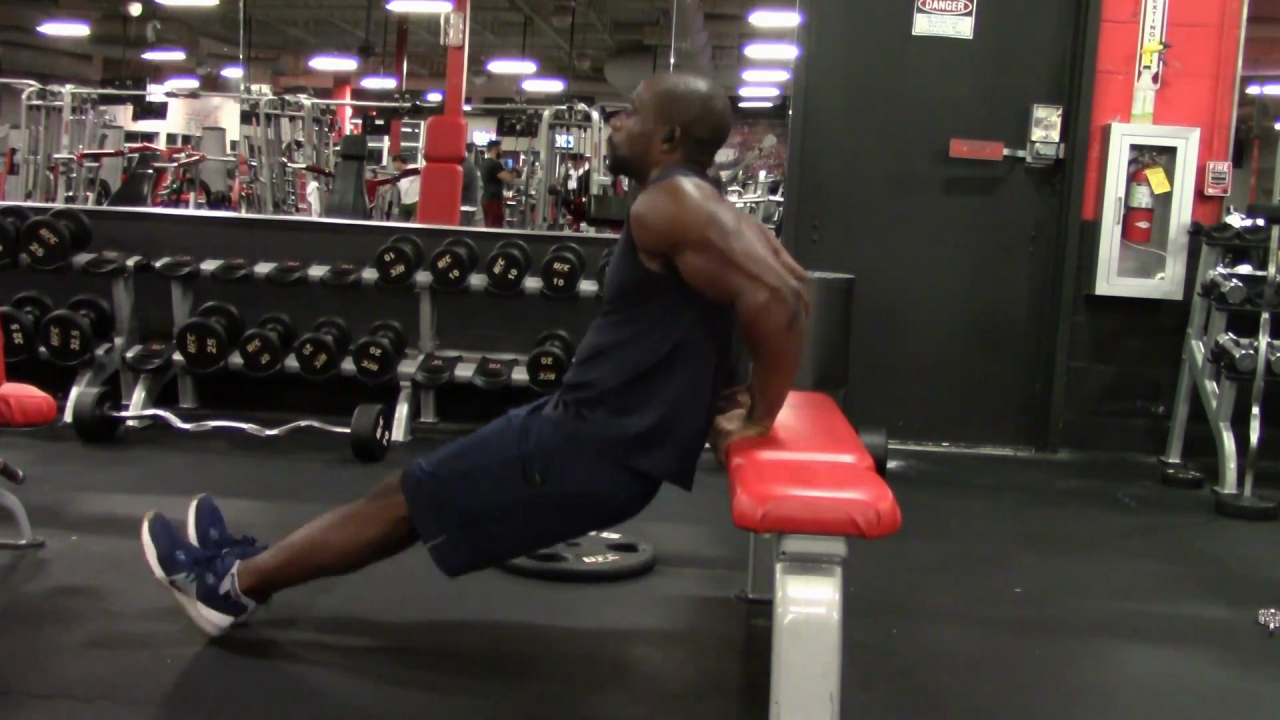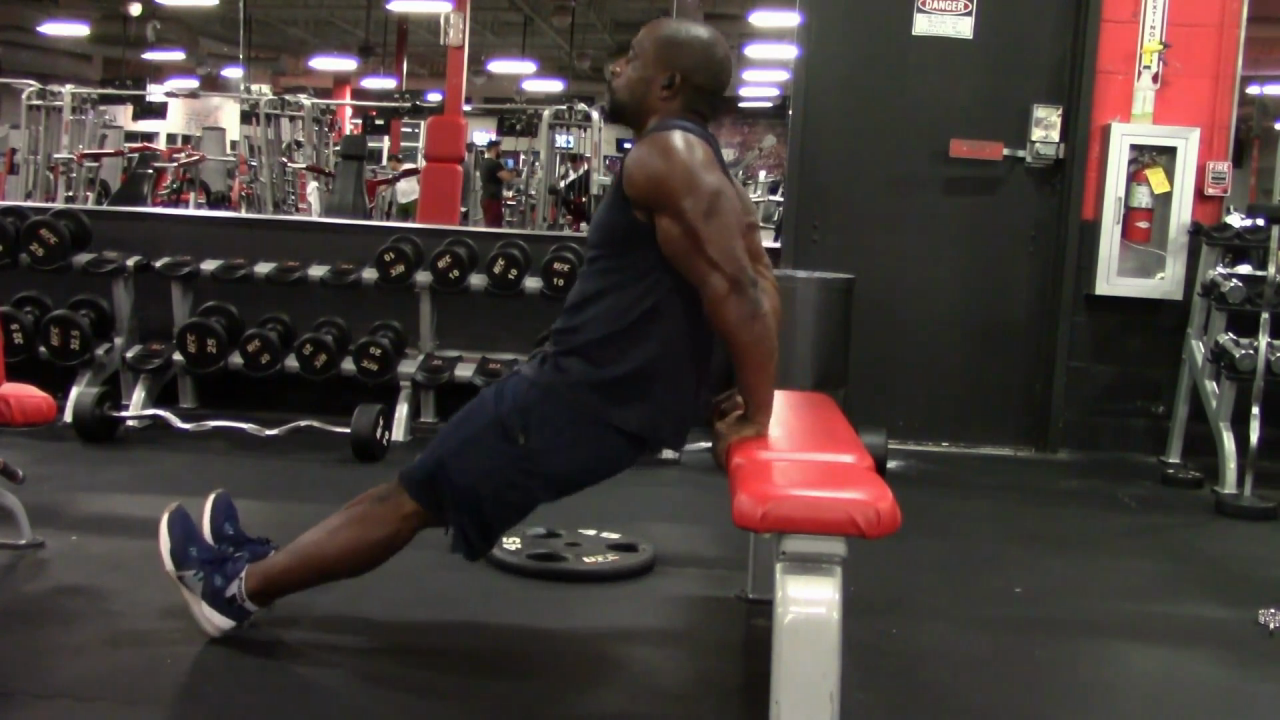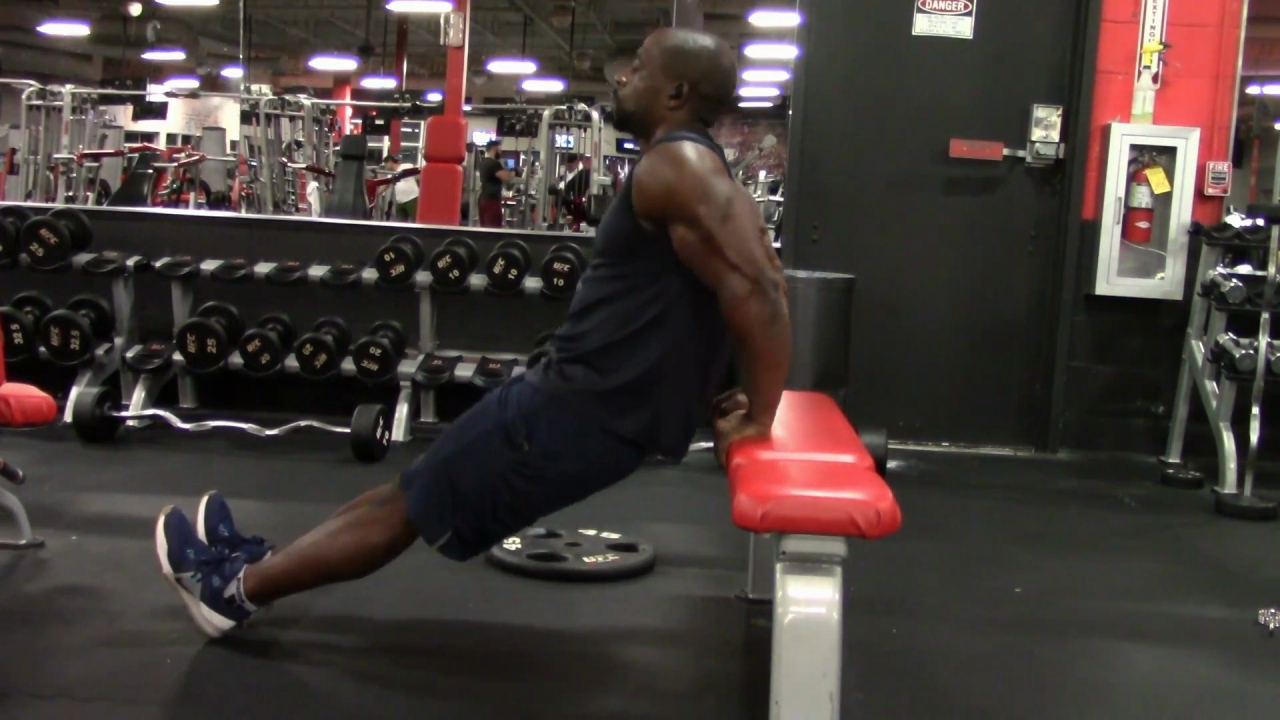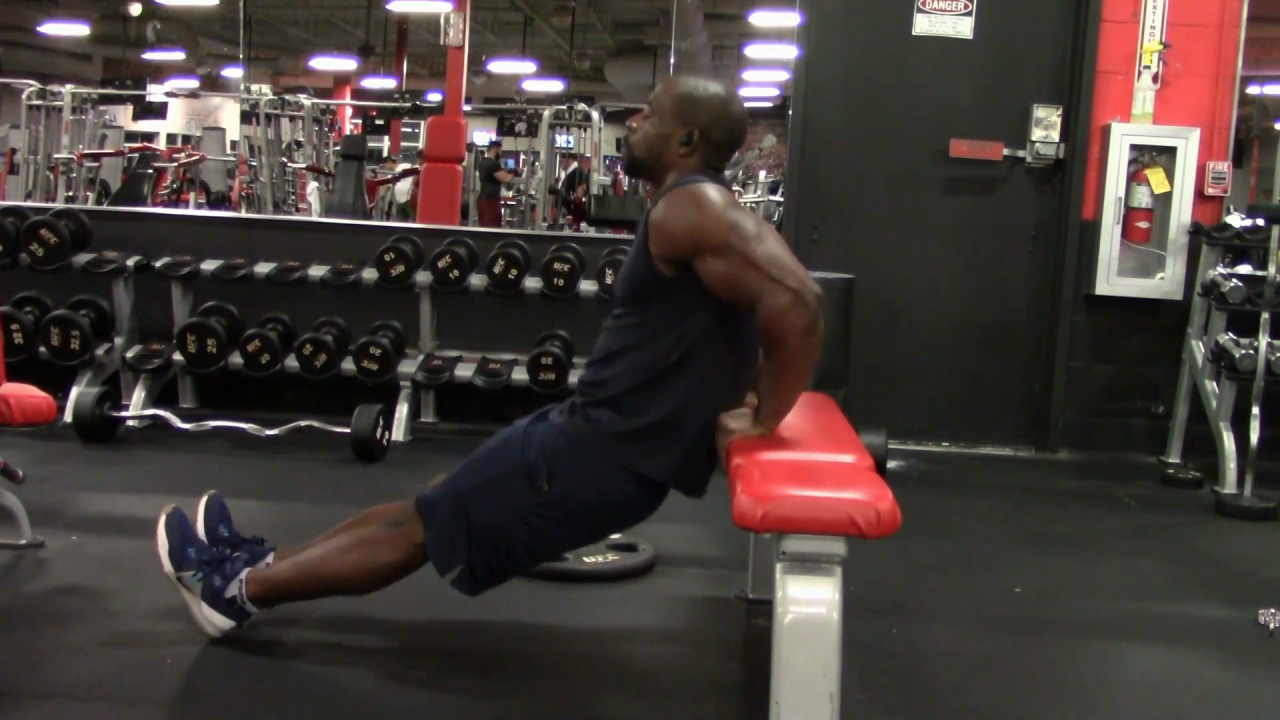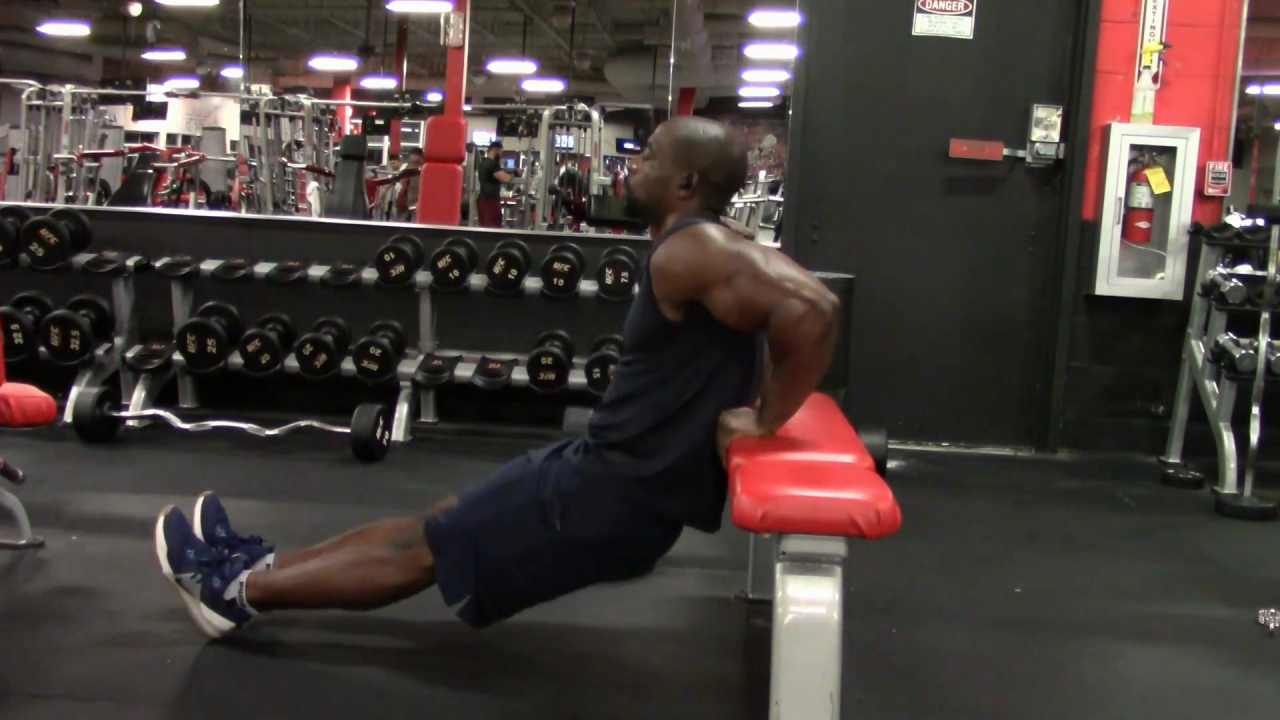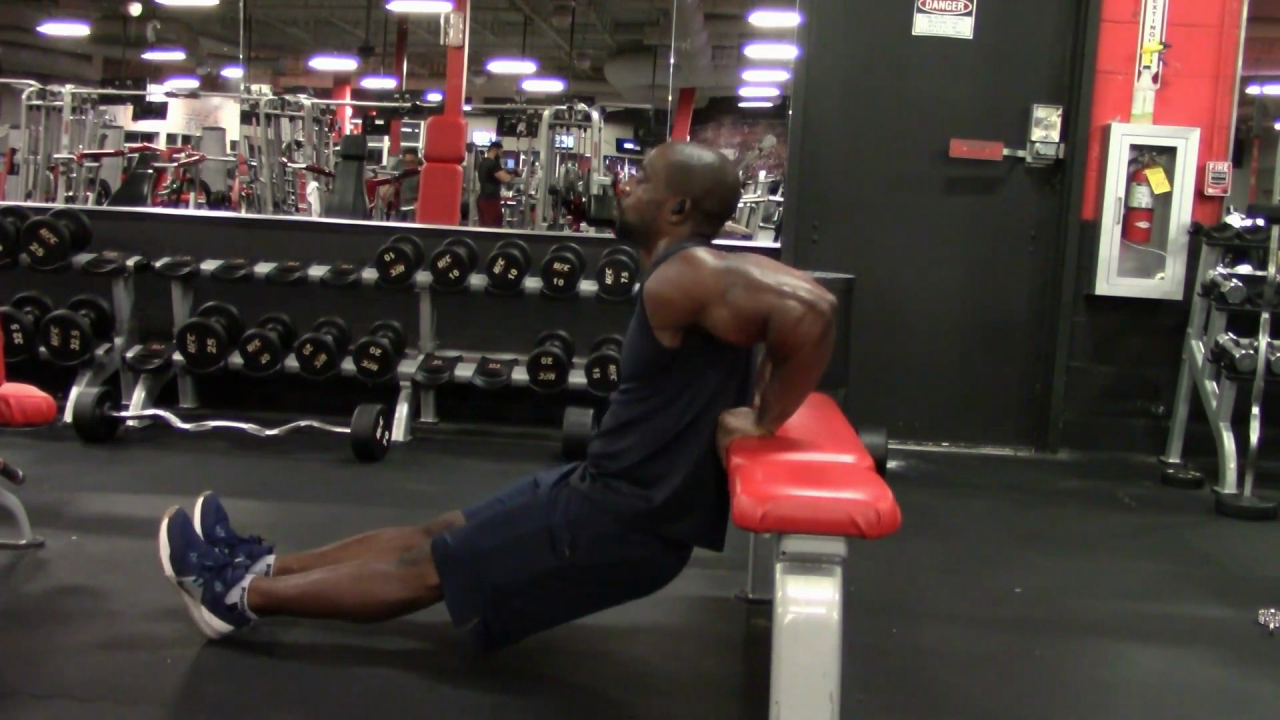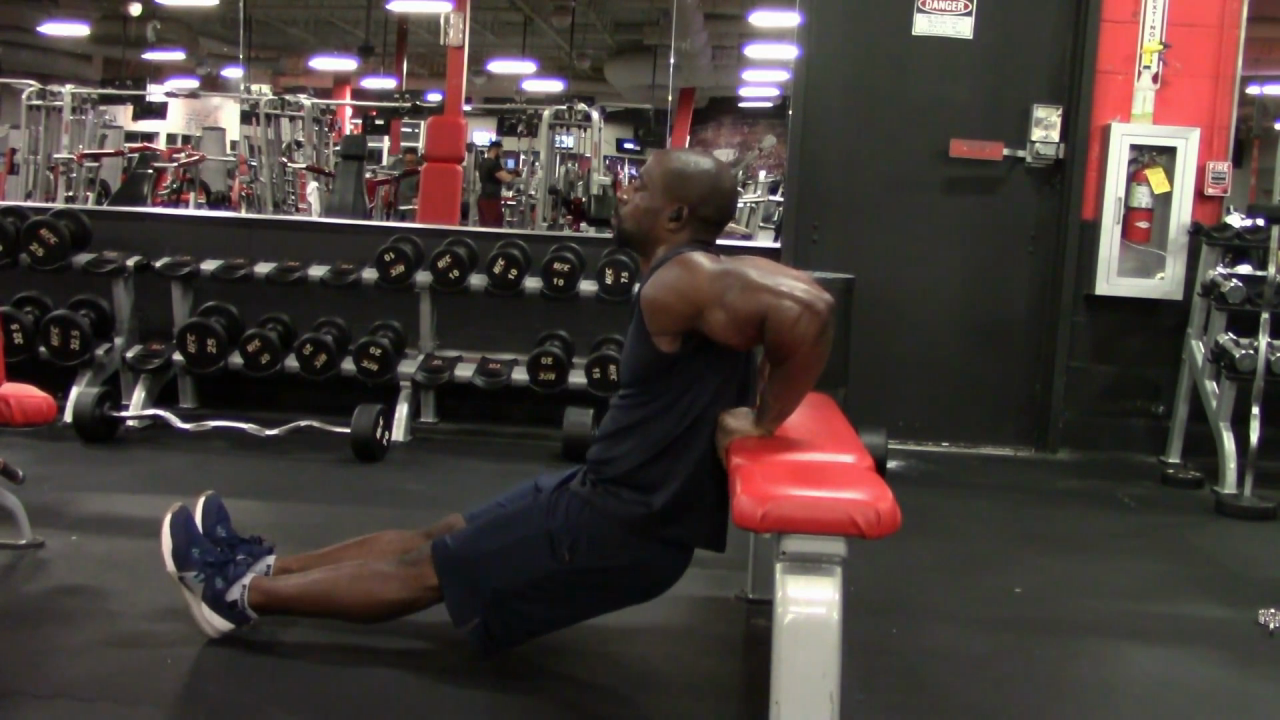
dt=0.3s
person 1, frame 1
left shoulder: (672, 202)
right shoulder: (698, 205)
left elbow: (778, 301)
right elbow: (792, 284)
left wrist: (761, 419)
right wrist: (747, 398)
left hip: (601, 449)
right hip: (598, 425)
left knee: (407, 500)
right knee: (421, 488)
left ankle: (227, 584)
right ankle: (253, 563)
person 1, frame 2
left shoulder: (666, 157)
right shoulder: (693, 164)
left elbow: (733, 290)
right elbow: (757, 280)
left wrist: (755, 419)
right wrist: (745, 396)
left hip: (584, 401)
right hip: (598, 390)
left knee: (412, 498)
right knee: (420, 486)
left ankle: (240, 588)
right ankle: (262, 565)
person 1, frame 3
left shoulder: (676, 166)
right shoulder: (695, 172)
left elbow: (757, 290)
right elbow: (752, 281)
left wrist: (758, 419)
right wrist: (741, 395)
left hip: (586, 410)
right hip: (590, 393)
left knee: (410, 503)
right knee: (419, 486)
left ankle: (235, 589)
right ankle: (258, 561)
person 1, frame 4
left shoulder: (691, 210)
right shoulder: (706, 209)
left elbow: (794, 303)
right elbow: (778, 304)
left wrist: (765, 422)
right wrist: (752, 399)
left hip: (608, 452)
right hip: (606, 430)
left knee: (423, 526)
right knee: (431, 507)
left ankle: (239, 589)
right ankle: (264, 564)
person 1, frame 5
left shoulder: (690, 252)
right shoulder: (705, 250)
left elbow: (812, 311)
right elbow: (788, 315)
left wrist: (765, 422)
right wrist: (754, 399)
left hip: (621, 493)
right hip: (611, 465)
left knee: (427, 551)
right knee: (439, 521)
left ankle: (238, 589)
right ankle: (263, 564)
person 1, frame 6
left shoulder: (681, 277)
right shoulder: (700, 272)
left elbow: (810, 311)
right elbow: (788, 298)
left wrist: (764, 422)
right wrist: (758, 405)
left hip: (627, 519)
right hip: (616, 488)
left knee: (434, 567)
right knee: (444, 533)
left ankle: (240, 595)
right ankle: (265, 567)
person 1, frame 7
left shoulder: (679, 283)
right shoulder: (702, 276)
left elbow: (807, 311)
right elbow: (793, 296)
left wrist: (762, 423)
right wrist: (755, 405)
left hip: (628, 525)
right hip: (617, 491)
left knee: (431, 570)
right knee: (442, 535)
left ankle: (240, 593)
right ankle: (263, 566)
